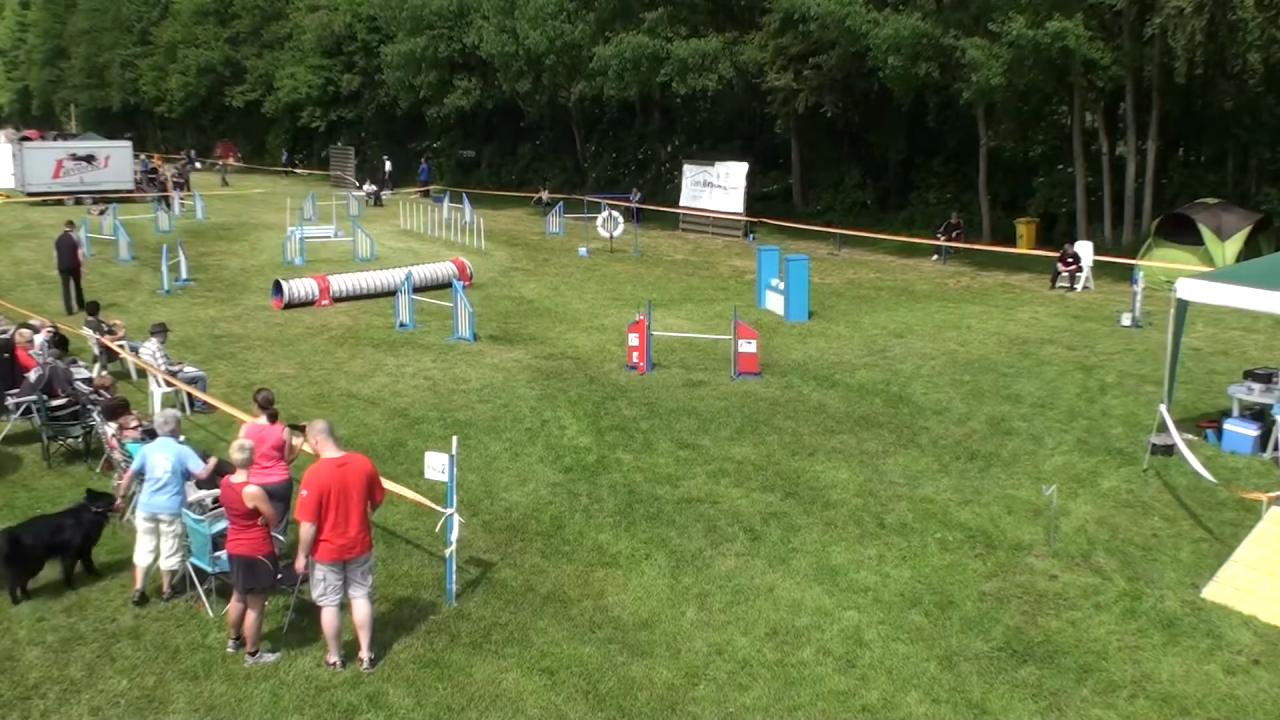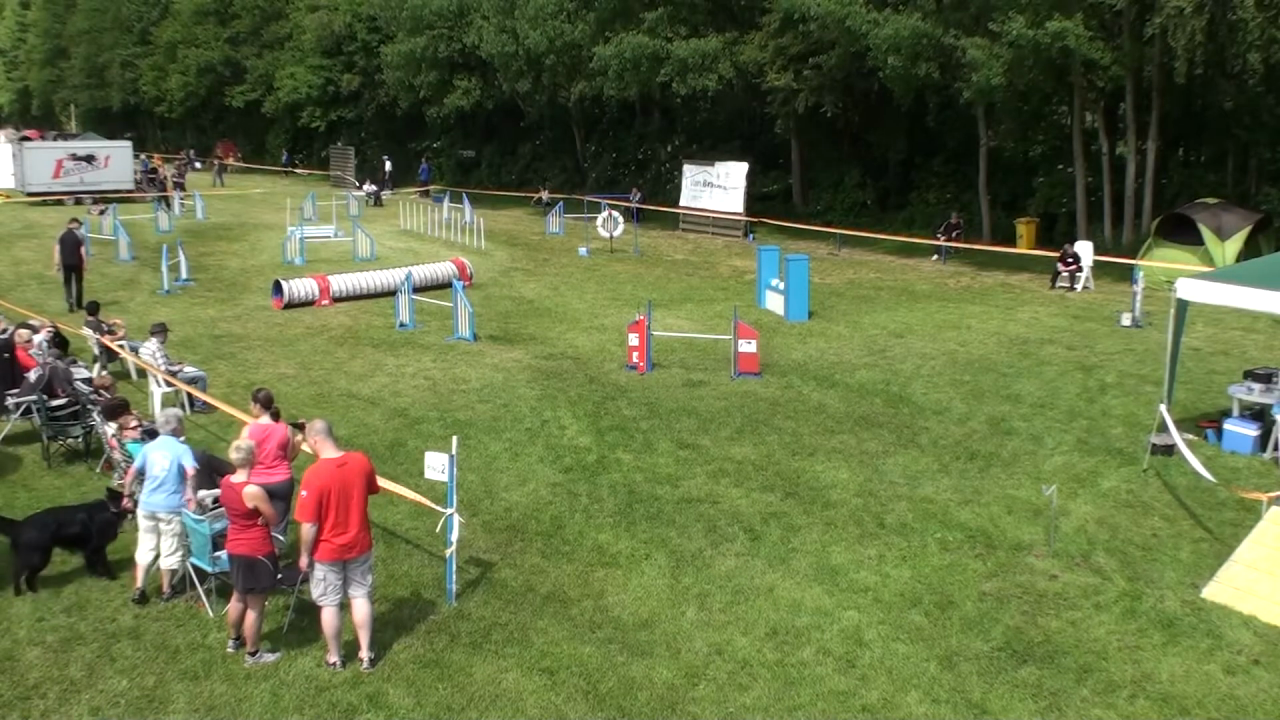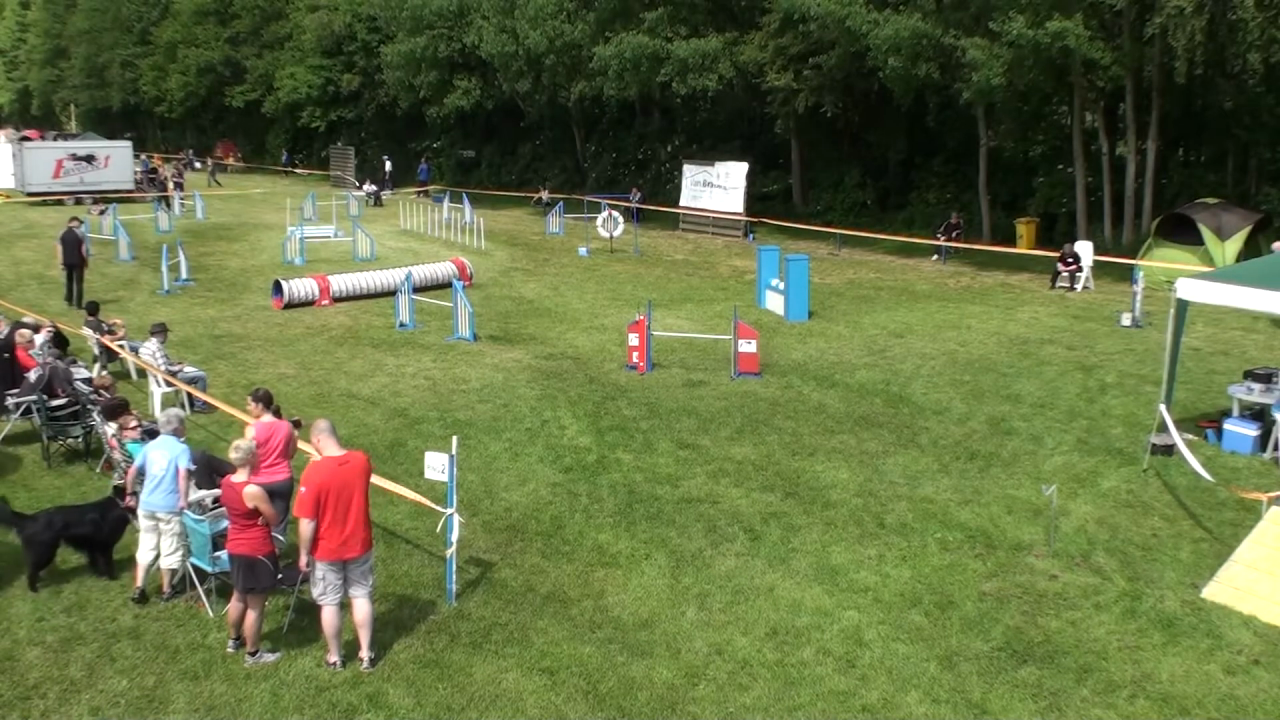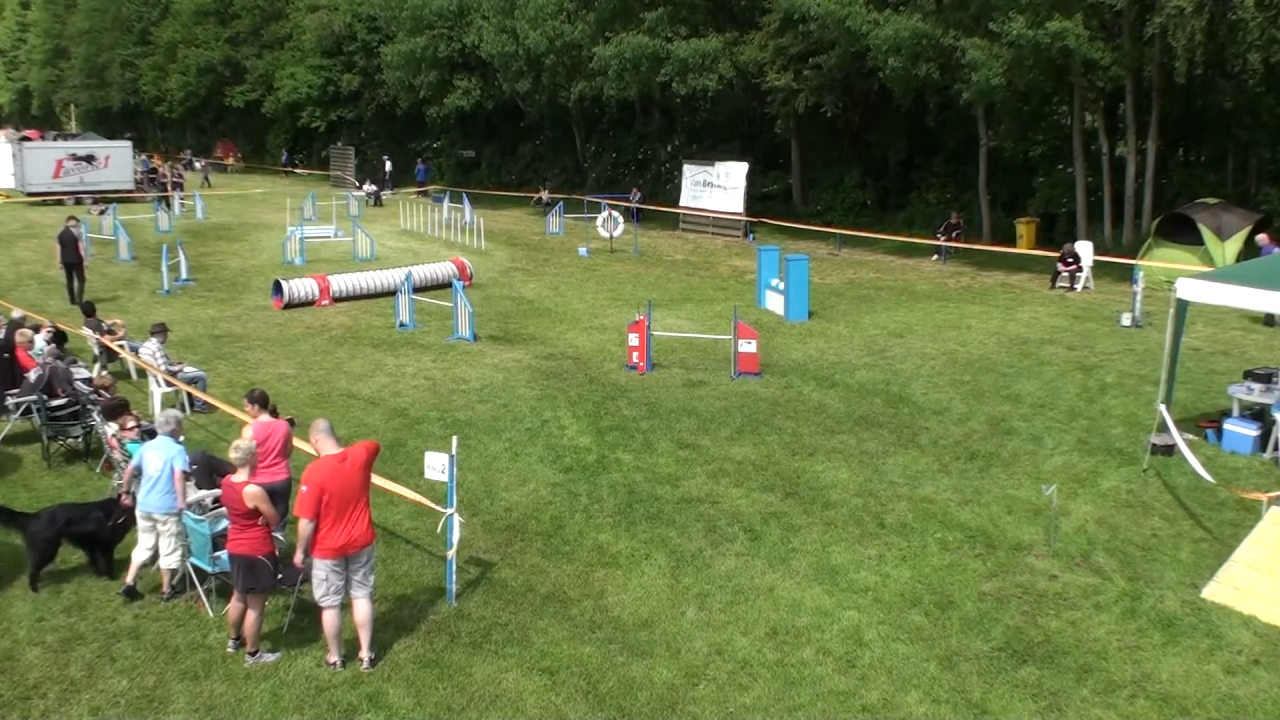
dt=0.3s
person 1, frame 1
left shoulder: (314, 474)
right shoulder: (363, 463)
left elbow: (308, 523)
right elbow: (377, 501)
left wrist: (301, 556)
left hip: (327, 550)
right hip: (360, 545)
left knee: (329, 603)
right knee: (361, 597)
left ankle: (334, 657)
right ankle: (366, 654)
person 1, frame 2
left shoulder: (314, 475)
right shoulder: (361, 462)
left elbow: (309, 524)
right elbow: (372, 490)
left wrist: (304, 554)
left hip: (327, 551)
right hip: (359, 545)
left knee: (329, 604)
right knee: (360, 597)
left ankle: (335, 657)
right ankle: (366, 654)
person 1, frame 3
left shoulder: (314, 472)
right shoulder: (362, 461)
left elbow: (307, 520)
left wrist: (304, 552)
left hip: (327, 550)
right hip: (360, 545)
left knee: (329, 602)
right knee: (361, 596)
left ankle: (335, 657)
right ankle: (366, 654)
person 1, frame 4
left shoulder: (315, 471)
right shoulder: (361, 455)
left elbow: (307, 519)
right elbow: (375, 444)
left wrist: (300, 550)
left hip: (328, 549)
right hip: (361, 543)
left knee: (330, 604)
right knee: (362, 597)
left ankle: (335, 657)
right ankle: (366, 654)
person 2, frame 1
left shoulder: (225, 483)
right shoulder: (253, 491)
right elbow: (274, 520)
left hip: (234, 547)
right hip: (256, 552)
left knee: (239, 596)
right knee: (255, 605)
left ankle: (234, 640)
right ankle: (253, 654)
person 2, frame 2
left shoulder: (225, 483)
right shoulder: (254, 491)
right elbow: (274, 519)
left hip: (234, 547)
right hip: (256, 552)
left knee: (239, 596)
right knee: (255, 605)
left ankle: (233, 640)
right ankle: (253, 654)
person 2, frame 3
left shoulder: (226, 482)
right shoulder: (254, 491)
right elbow: (275, 519)
left hip: (235, 547)
right hip: (256, 552)
left knee: (239, 596)
right knee: (255, 606)
left ankle: (233, 640)
right ankle: (253, 654)
person 2, frame 4
left shoulder: (226, 482)
right shoulder: (254, 491)
right elbow: (275, 520)
left hip: (235, 547)
right hip: (257, 552)
left knee: (239, 596)
right knee: (255, 605)
left ankle: (233, 640)
right ankle: (253, 654)
person 3, frame 1
left shoulder: (146, 449)
right shoulder: (182, 451)
left elbow: (128, 476)
right elbow: (203, 474)
left wrist: (120, 496)
right wrist: (212, 463)
left hip: (146, 507)
right hip: (171, 509)
left knee: (144, 549)
right knee: (170, 551)
left ankle: (138, 591)
right ankle: (166, 591)
person 3, frame 2
left shoulder: (148, 447)
right shoulder: (181, 448)
left elbow: (131, 473)
right elbow: (191, 472)
left wrist: (127, 496)
right wrist: (190, 493)
left hip: (146, 506)
right hip: (170, 508)
left knee: (145, 548)
right knee: (170, 550)
left ankle: (138, 589)
right ankle: (166, 590)
person 3, frame 3
left shoulder: (150, 446)
right shoulder: (181, 448)
left elbow: (132, 472)
right elbow: (183, 475)
left wrist: (129, 494)
right wrist: (183, 500)
left hip: (146, 505)
right hip: (170, 507)
left knee: (146, 547)
right knee: (170, 549)
left ankle: (139, 588)
right ankle: (167, 590)
person 3, frame 4
left shoulder: (146, 447)
right shoulder: (177, 449)
left elbow: (129, 471)
right elbow: (179, 476)
left wrist: (126, 493)
right wrist: (182, 501)
left hip: (144, 506)
right hip: (167, 508)
left knee: (144, 546)
right knee: (169, 550)
left ankle: (129, 583)
right ankle: (167, 590)
